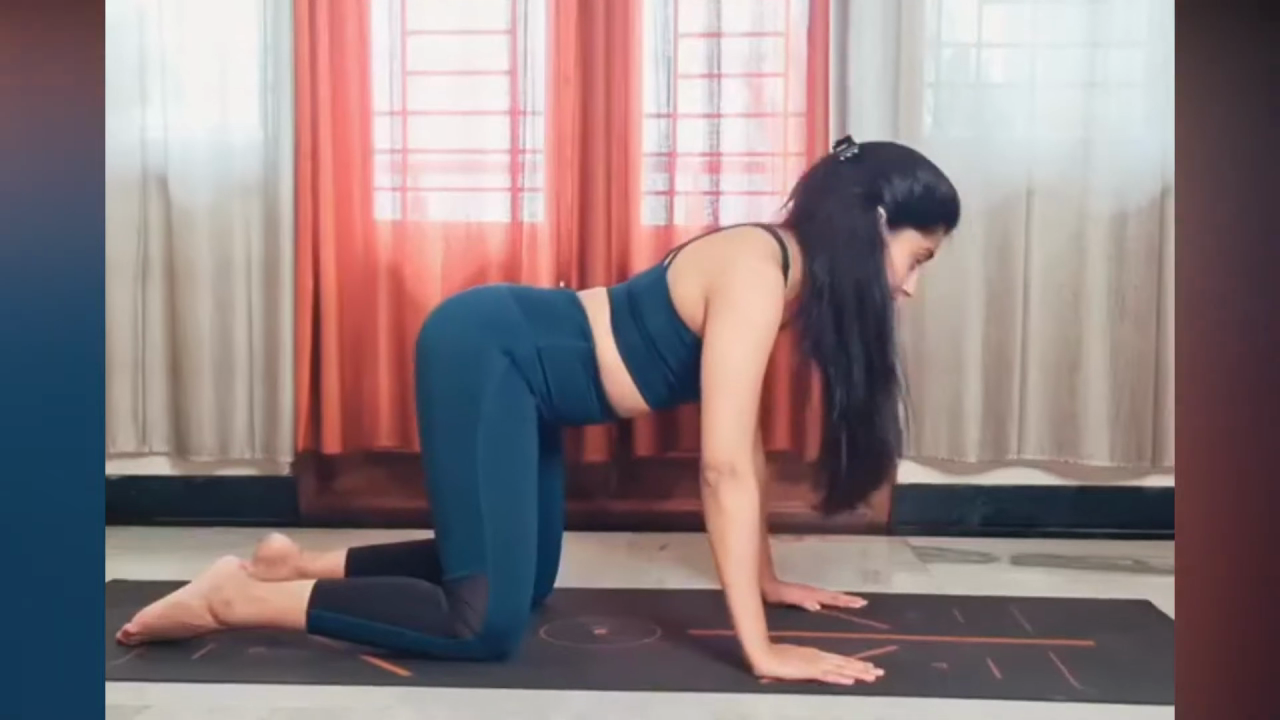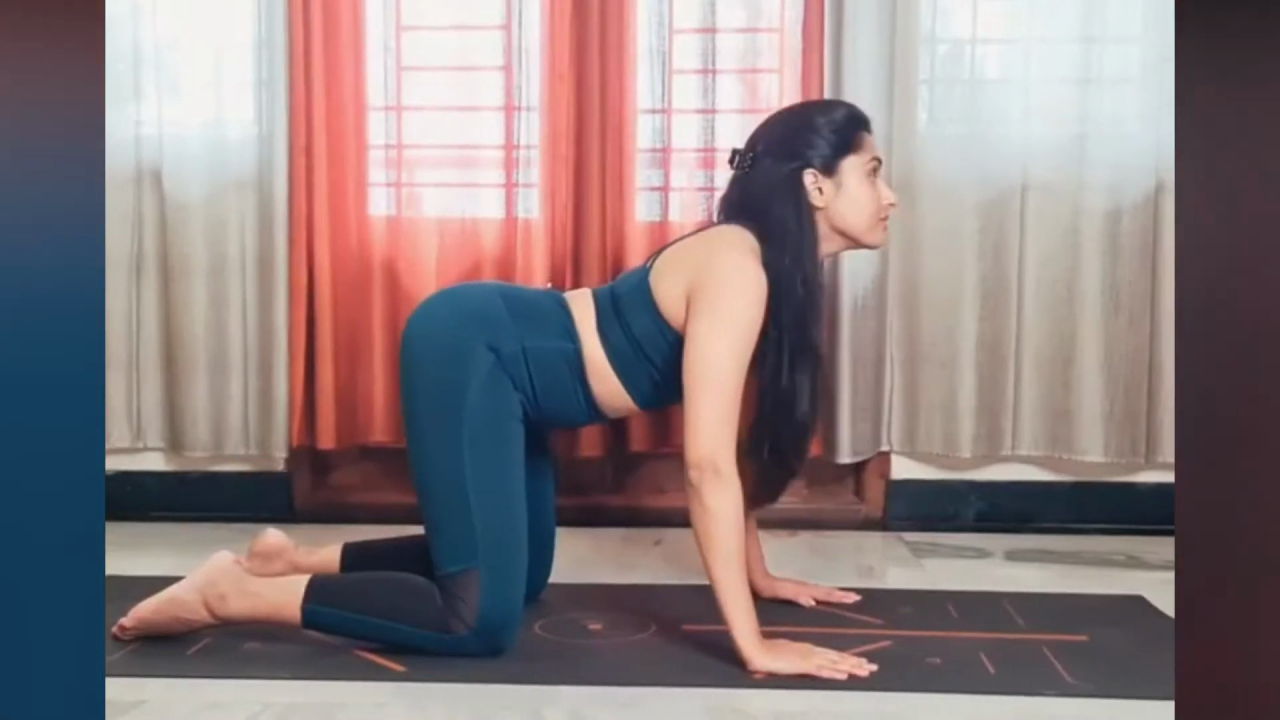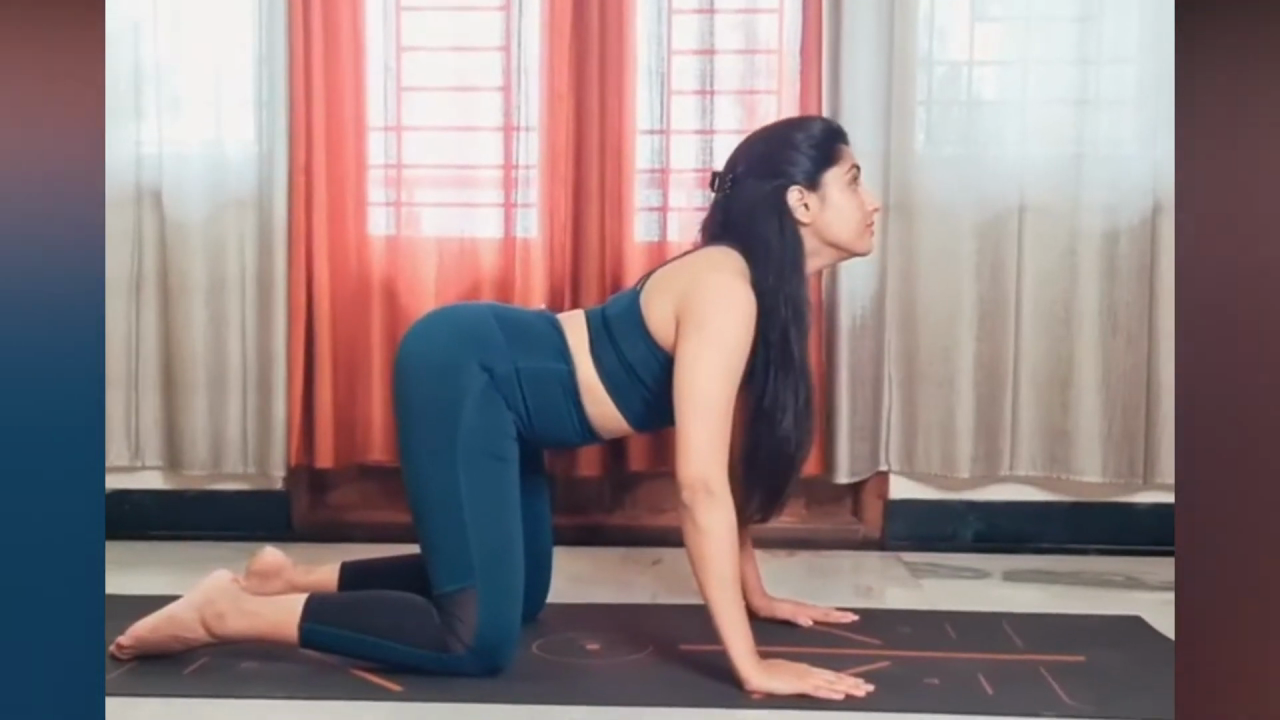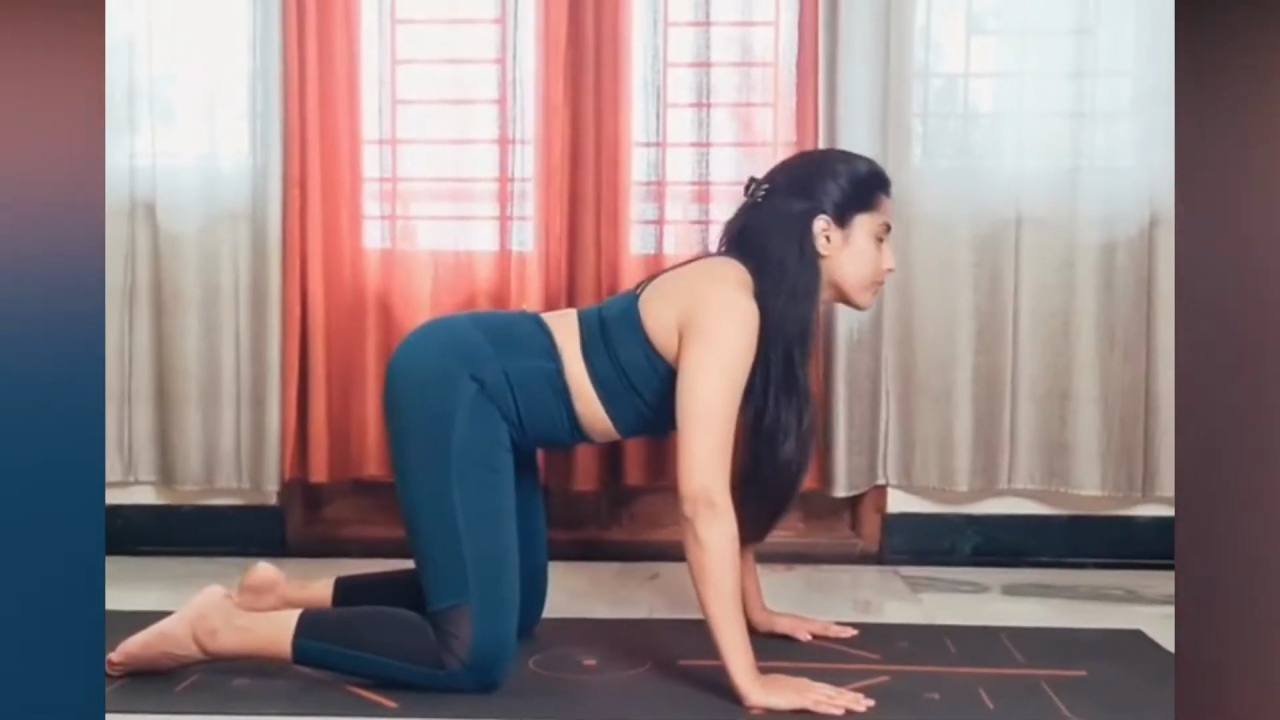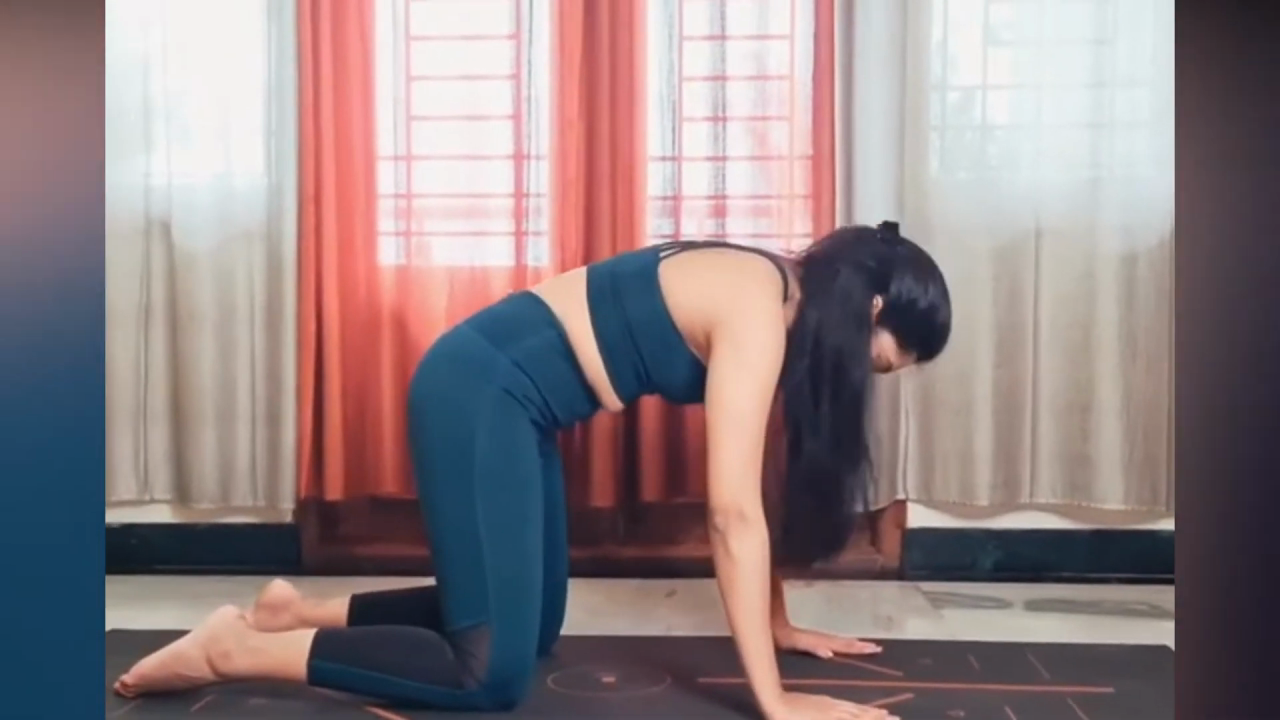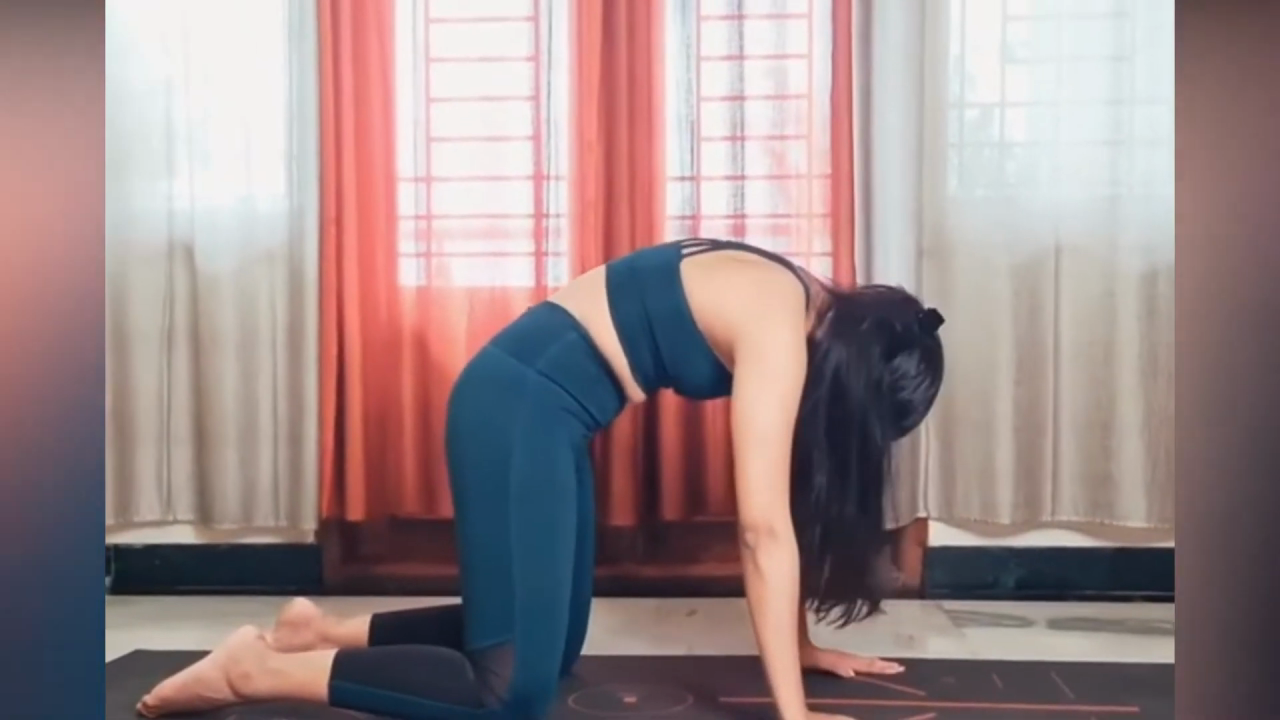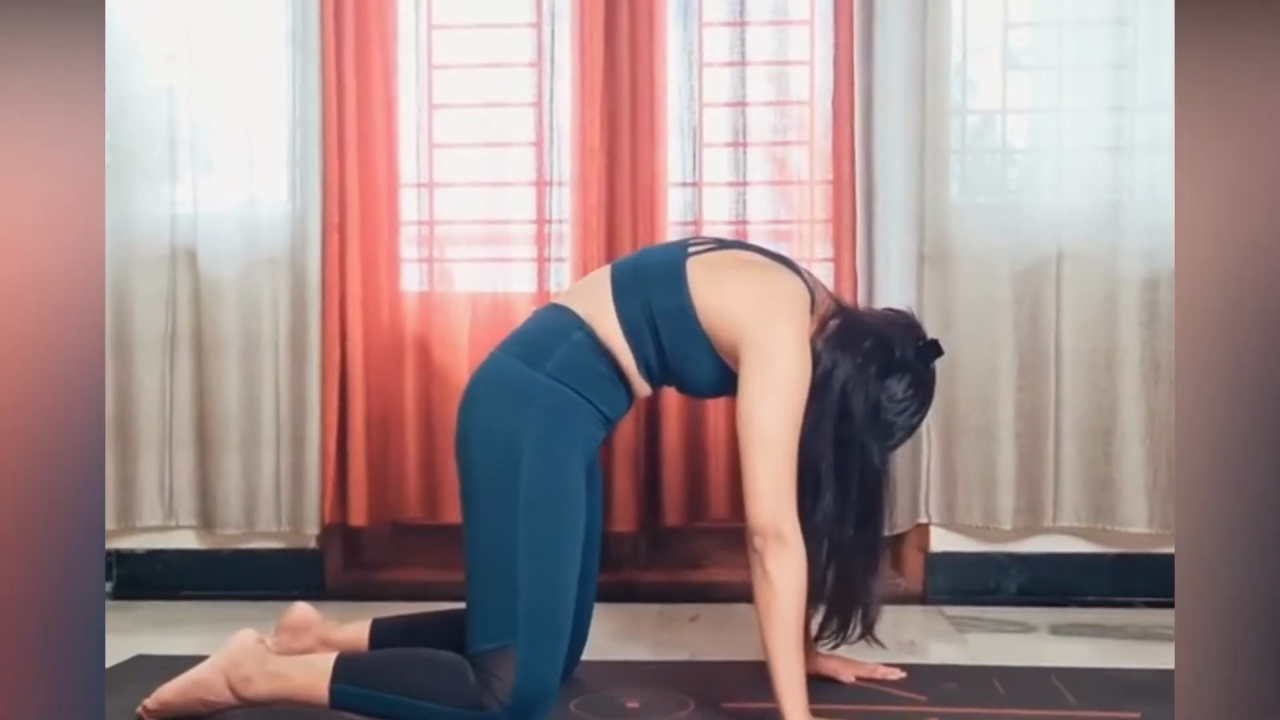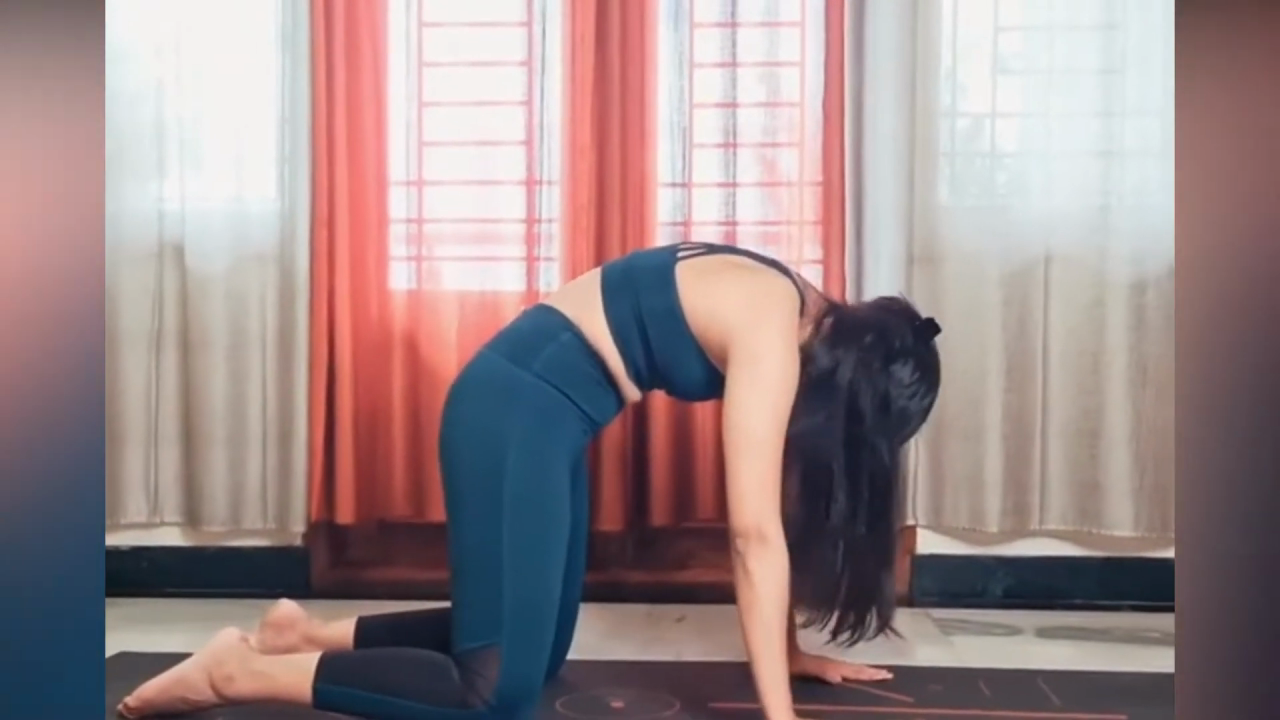
dt=0.5s
person 1, frame 1
left shoulder: (780, 270)
right shoulder: (758, 274)
left elbow: (743, 441)
right elbow: (723, 469)
left wrist: (762, 577)
right wrist: (758, 648)
left hip: (512, 364)
right hip: (482, 353)
left knee: (527, 576)
right knee: (488, 622)
left ankle: (300, 562)
right ankle: (239, 597)
person 1, frame 2
left shoulder: (771, 267)
right shoulder: (738, 272)
left elbow: (726, 442)
right elbow: (707, 466)
left wrist: (756, 572)
right wrist: (753, 644)
left hip: (496, 360)
right hip: (466, 352)
left knee: (522, 574)
right knee: (481, 620)
left ankle: (294, 558)
right ankle: (233, 592)
person 1, frame 3
left shoulder: (766, 290)
right shoulder: (728, 291)
left elbow: (725, 460)
right elbow: (701, 486)
left wrist: (755, 594)
right wrist: (751, 665)
left hip: (491, 380)
right hip: (461, 371)
left knee: (520, 593)
right knee: (480, 640)
left ankle: (290, 576)
right ankle: (230, 612)
person 1, frame 4
left shoulder: (769, 306)
right shoulder: (732, 303)
left elbow: (726, 478)
right elbow: (703, 501)
left wrist: (755, 608)
left hip: (481, 390)
right hip: (450, 384)
left knee: (514, 609)
right knee: (474, 654)
left ankle: (286, 591)
right ankle: (224, 627)
person 1, frame 5
left shoulder: (779, 298)
right shoulder: (758, 310)
left elbow: (751, 486)
right elbow: (734, 513)
left wrist: (777, 625)
left hip: (509, 395)
right hip: (478, 392)
left knee: (530, 625)
left ankle: (302, 610)
right ankle: (238, 647)
person 1, frame 6
left shoulder: (803, 310)
right shoulder: (779, 328)
left elbow: (784, 498)
right elbow: (765, 528)
left wrist: (798, 643)
left hip: (542, 409)
right hip: (517, 409)
left knee: (551, 642)
left ankle: (324, 630)
person 1, frame 7
left shoulder: (815, 316)
right shoulder: (783, 334)
left elbow: (784, 516)
right elbow: (774, 533)
left wrist: (802, 651)
left hip: (556, 410)
right hip: (530, 410)
left knee: (550, 646)
left ankle: (325, 635)
person 1, frame 8
left shoulder: (806, 319)
right shoulder: (772, 337)
left elbow: (773, 504)
right elbow: (756, 534)
left wrist: (788, 650)
left hip: (541, 411)
right hip: (515, 411)
left knee: (538, 649)
left ankle: (308, 632)
